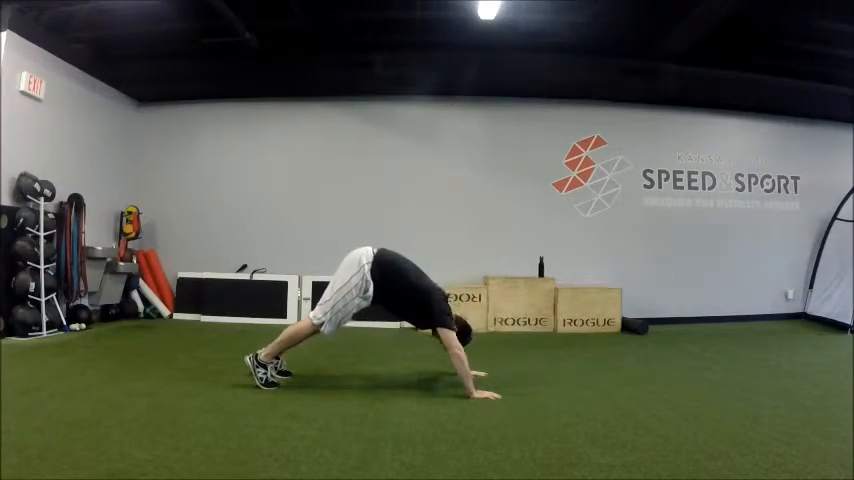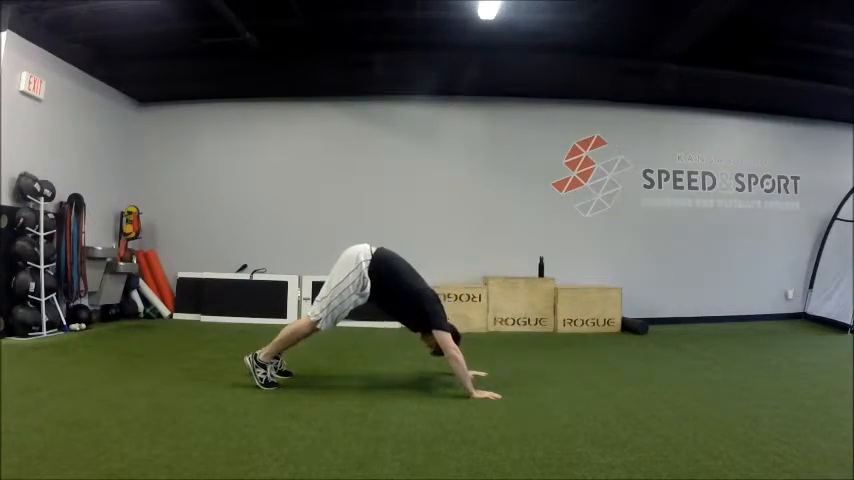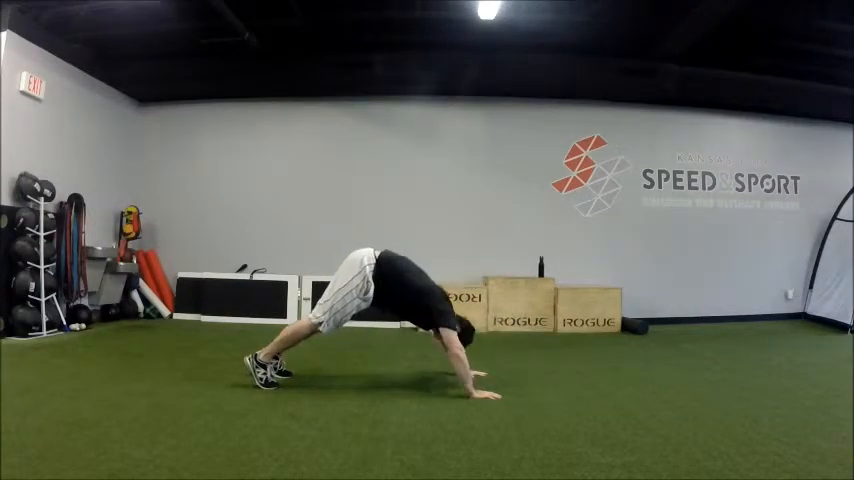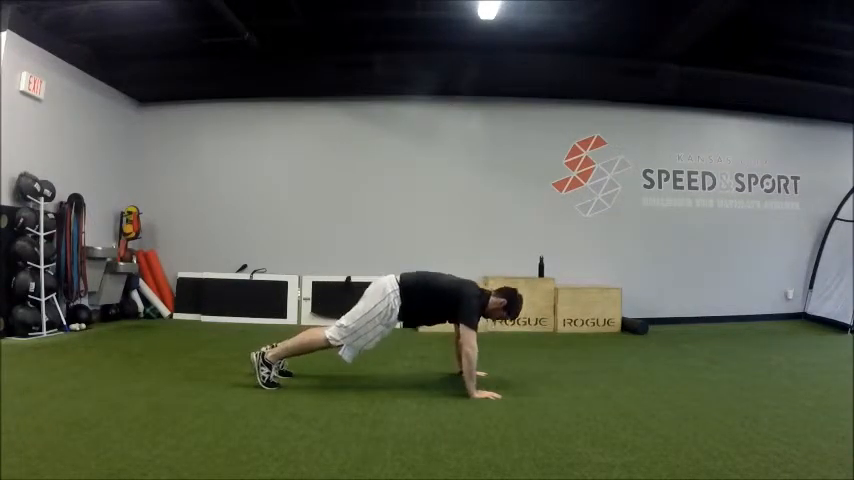
dt=0.5s
person 1, frame 1
left shoulder: (434, 305)
right shoulder: (437, 306)
left elbow: (453, 350)
right elbow: (455, 349)
left wrist: (464, 371)
right wrist: (473, 391)
left hip: (368, 267)
right hip: (365, 269)
left knee: (321, 321)
right knee: (319, 321)
left ankle: (272, 356)
right ankle: (262, 359)
person 1, frame 2
left shoulder: (427, 309)
right shoulder: (430, 310)
left elbow: (450, 352)
right elbow: (452, 351)
left wrist: (462, 371)
right wrist: (473, 391)
left hip: (364, 263)
right hip: (362, 266)
left knee: (319, 320)
right knee: (317, 319)
left ankle: (272, 357)
right ankle: (262, 359)
person 1, frame 3
left shoulder: (437, 304)
right shoulder: (439, 306)
left elbow: (451, 349)
right elbow: (455, 349)
left wrist: (464, 370)
right wrist: (472, 391)
left hip: (370, 269)
right hip: (367, 270)
left knee: (320, 321)
right knee: (318, 320)
left ankle: (272, 356)
right ankle: (261, 359)
person 1, frame 4
left shoulder: (469, 295)
right shoulder: (473, 298)
left elbow: (460, 340)
right elbow: (468, 347)
left wrist: (463, 369)
right wrist: (473, 391)
left hip: (394, 294)
right hip: (391, 298)
left knee: (335, 334)
right knee: (336, 337)
left ankle: (277, 350)
right ankle: (269, 357)
